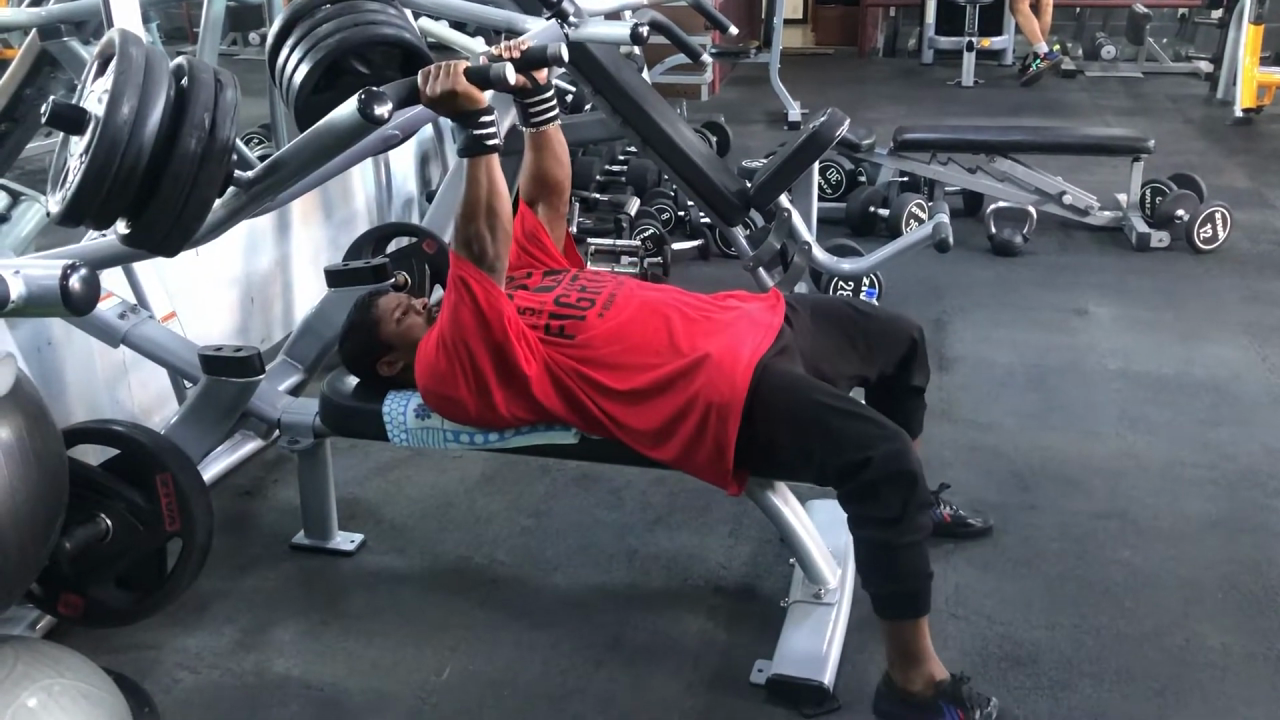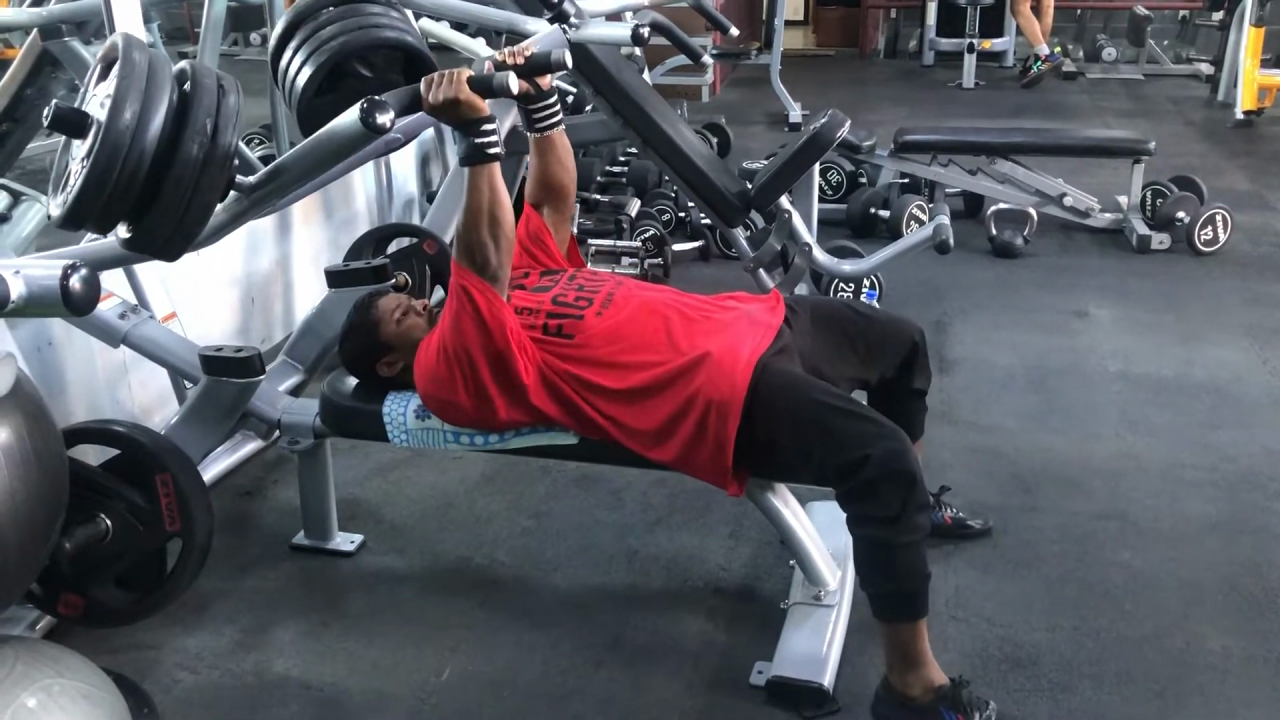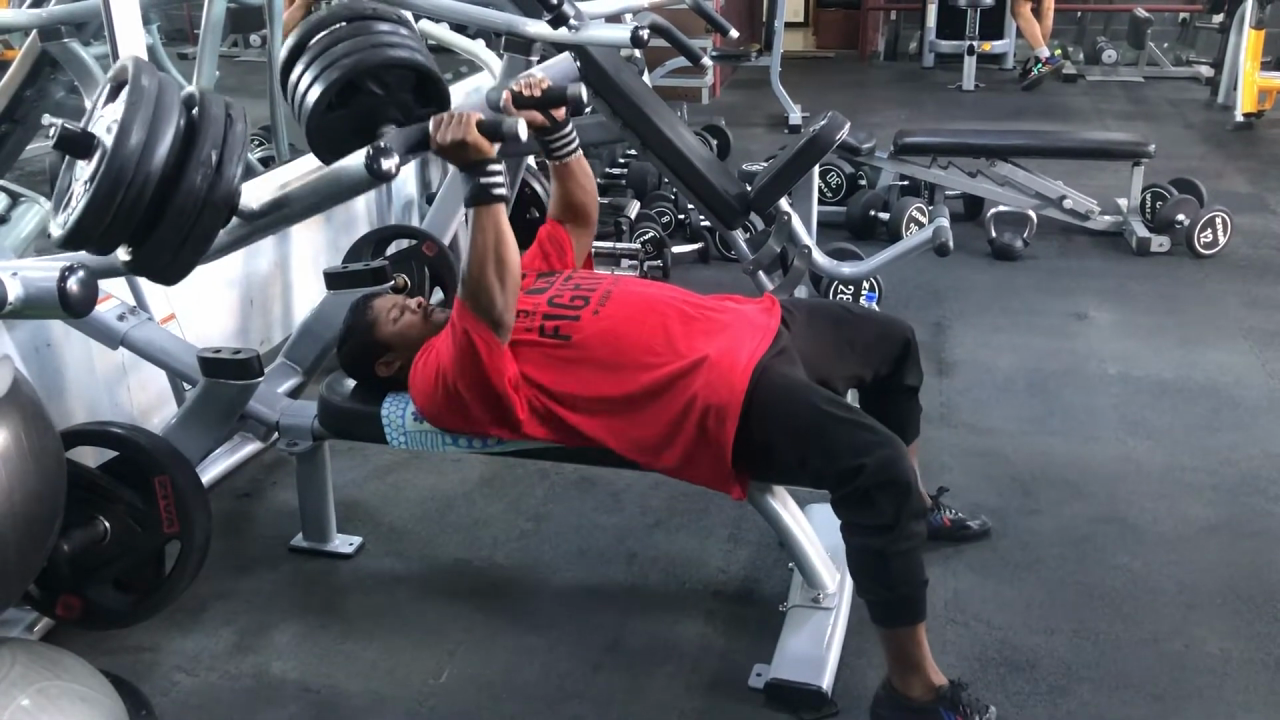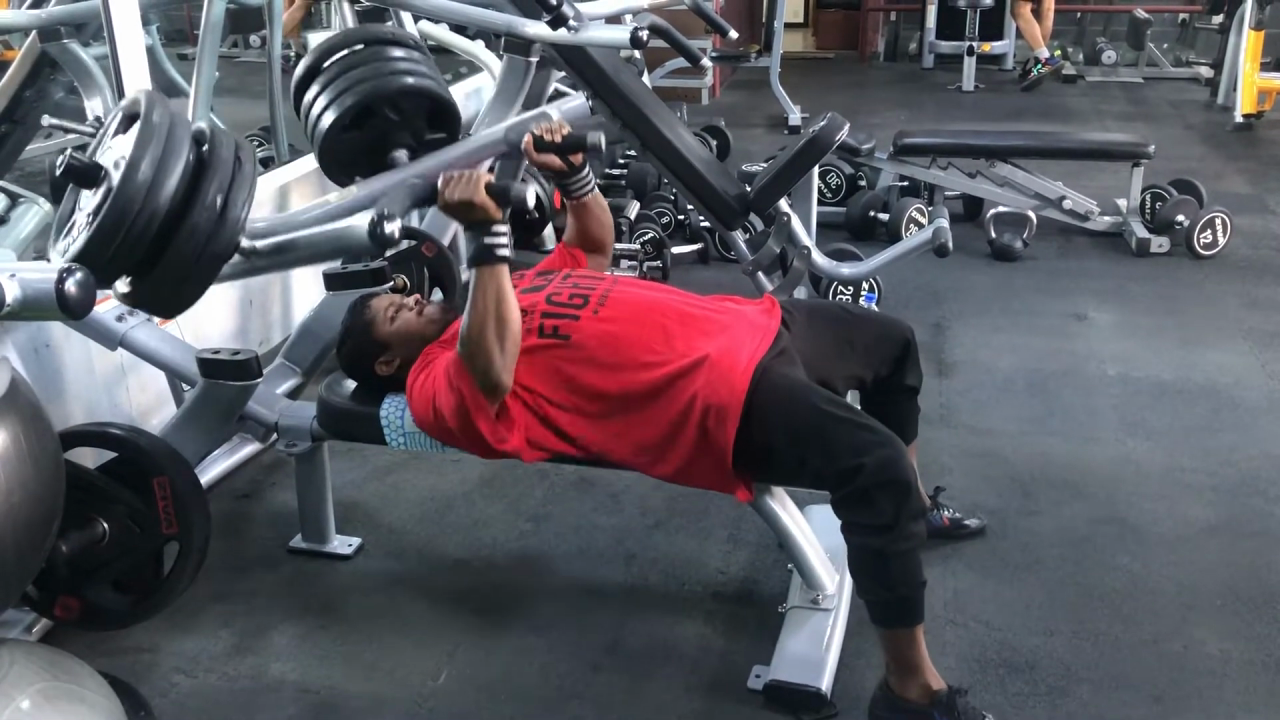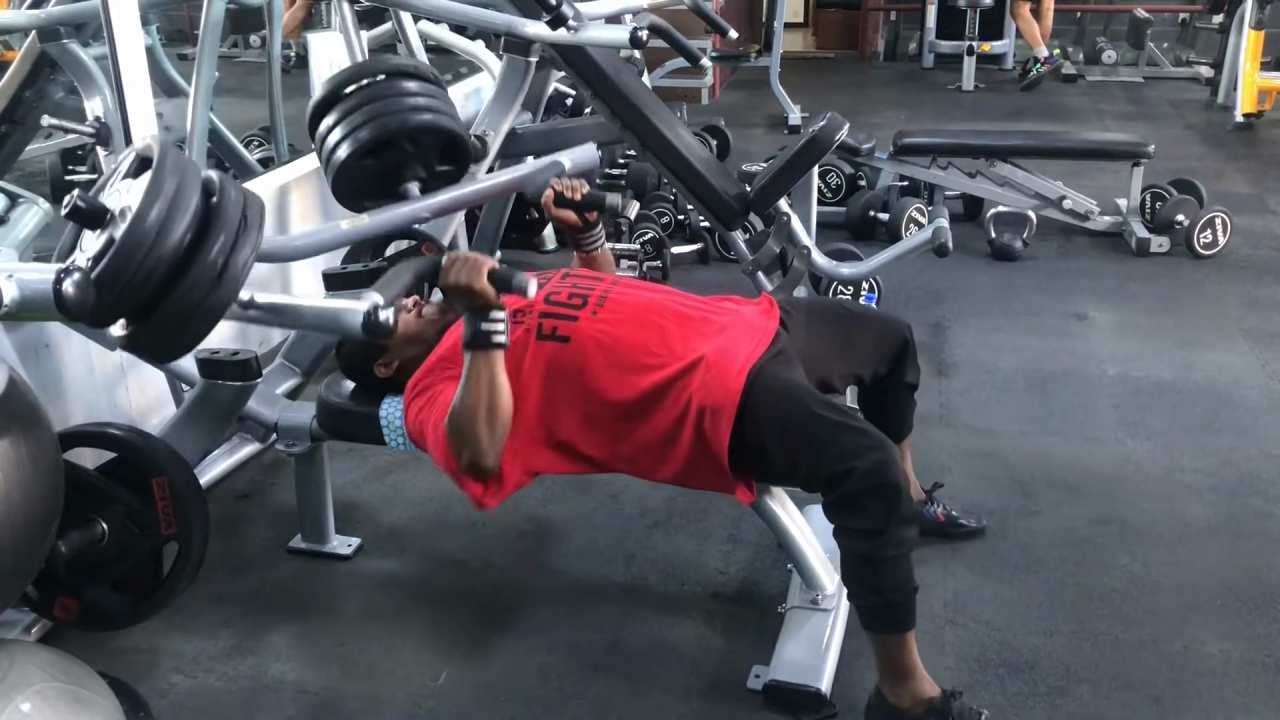
dt=0.3s
person 1, frame 1
left shoulder: (514, 283)
right shoulder: (450, 365)
left elbow: (547, 195)
right elbow: (480, 250)
left wrist: (534, 95)
right wrist: (472, 125)
right hip: (721, 391)
left knee: (900, 341)
right knee: (884, 460)
left ankle: (912, 508)
person 1, frame 2
left shoulder: (515, 281)
right shoulder: (448, 369)
left elbow: (552, 198)
right elbow: (481, 262)
left wrist: (536, 100)
right wrist: (476, 134)
right hip: (721, 390)
left knee: (901, 344)
right knee: (882, 460)
left ankle: (912, 510)
person 1, frame 3
left shoulder: (522, 280)
right shoulder: (440, 377)
left elbow: (576, 216)
right elbow: (489, 314)
left wrist: (552, 130)
right wrist: (482, 175)
right hip: (718, 393)
left knee: (892, 343)
right knee: (878, 466)
left ankle: (912, 511)
person 1, frame 4
left shoulder: (492, 301)
right shoulder: (436, 378)
left elbow: (593, 248)
right elbow: (493, 381)
left wrist: (570, 171)
right wrist: (483, 233)
right hip: (716, 394)
left knee: (892, 342)
right knee: (877, 463)
left ankle: (911, 510)
person 1, frame 5
left shoulder: (491, 313)
right shoulder: (433, 384)
left elbow: (602, 293)
right elbow: (481, 456)
left wrist: (583, 226)
right wrist: (483, 318)
right hip: (710, 393)
left knee: (889, 340)
right knee: (869, 469)
left ankle: (909, 506)
